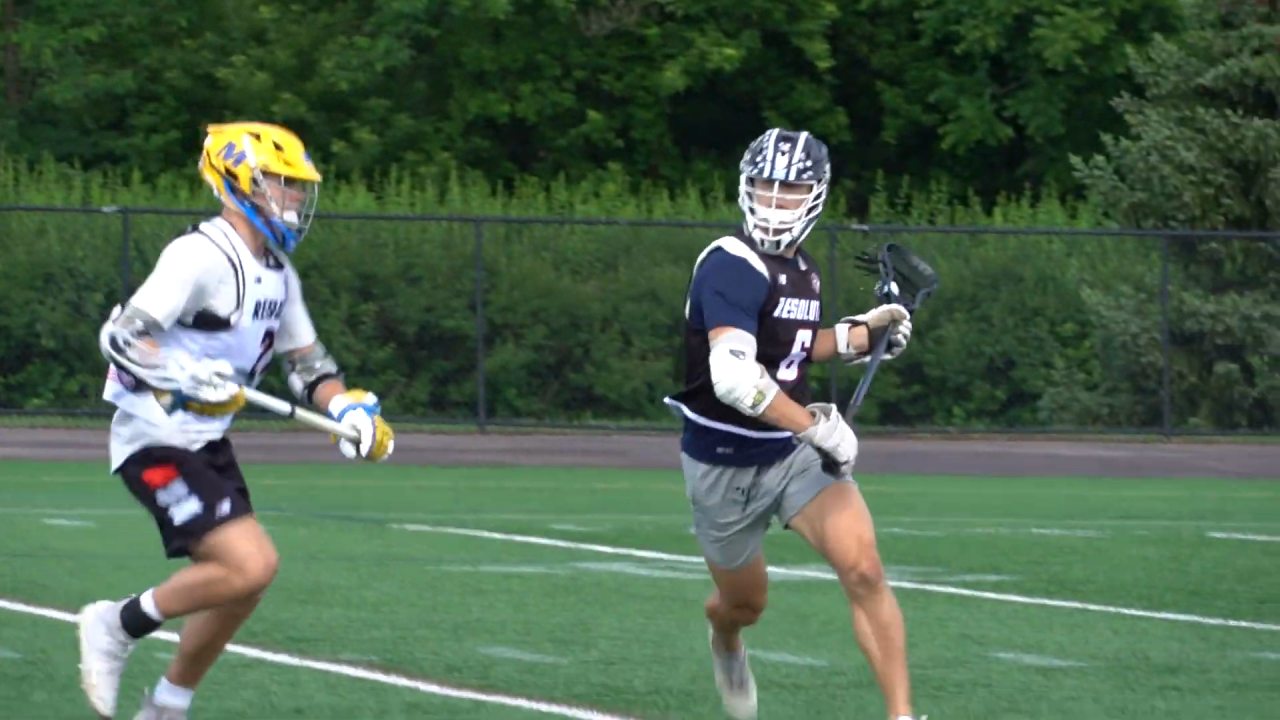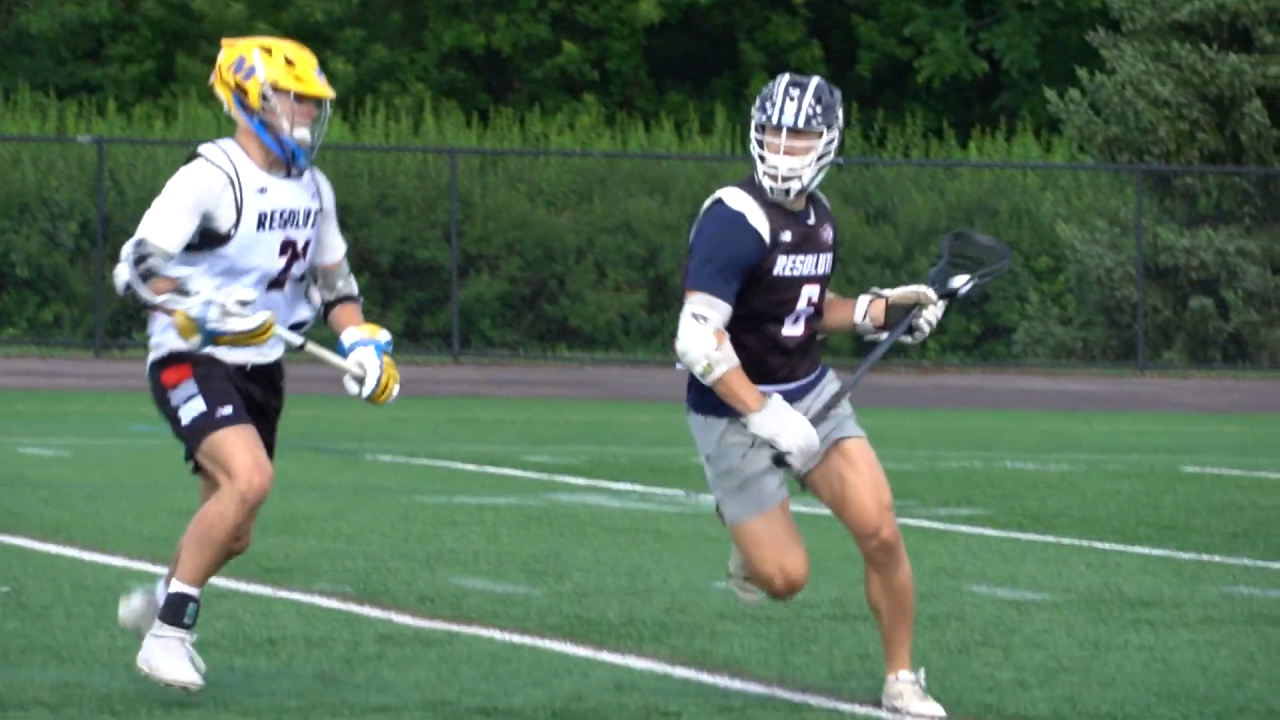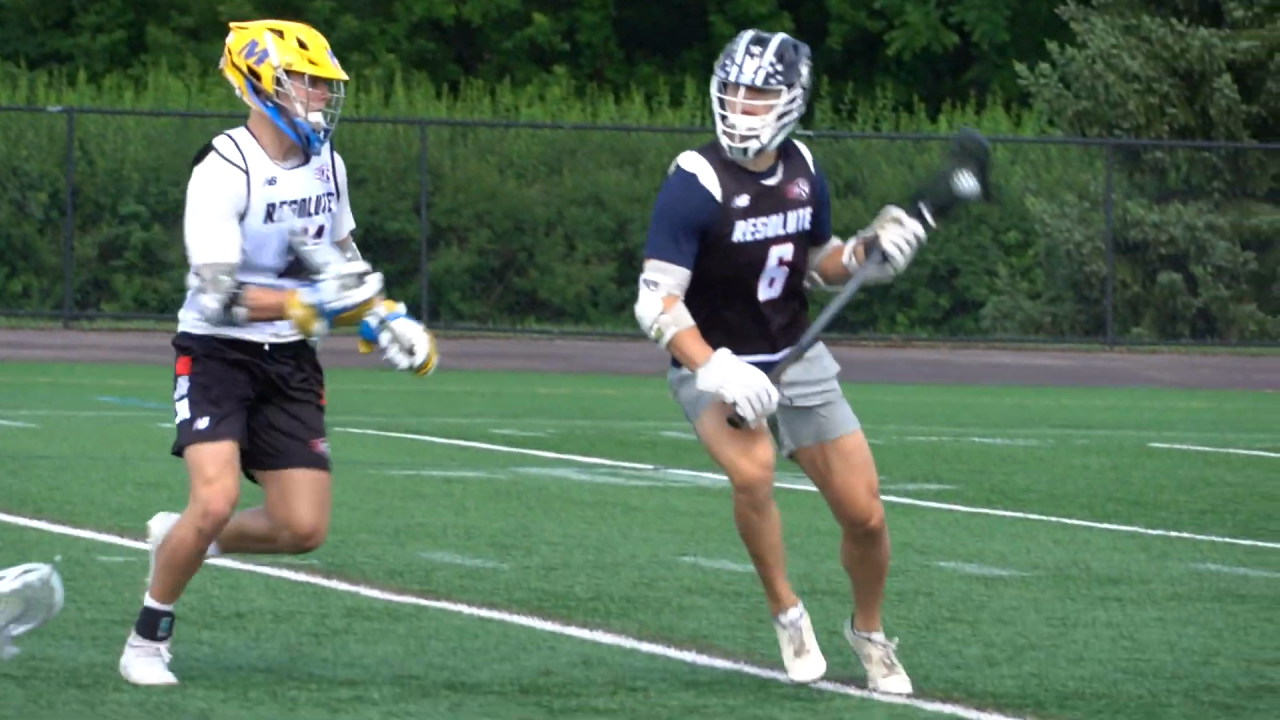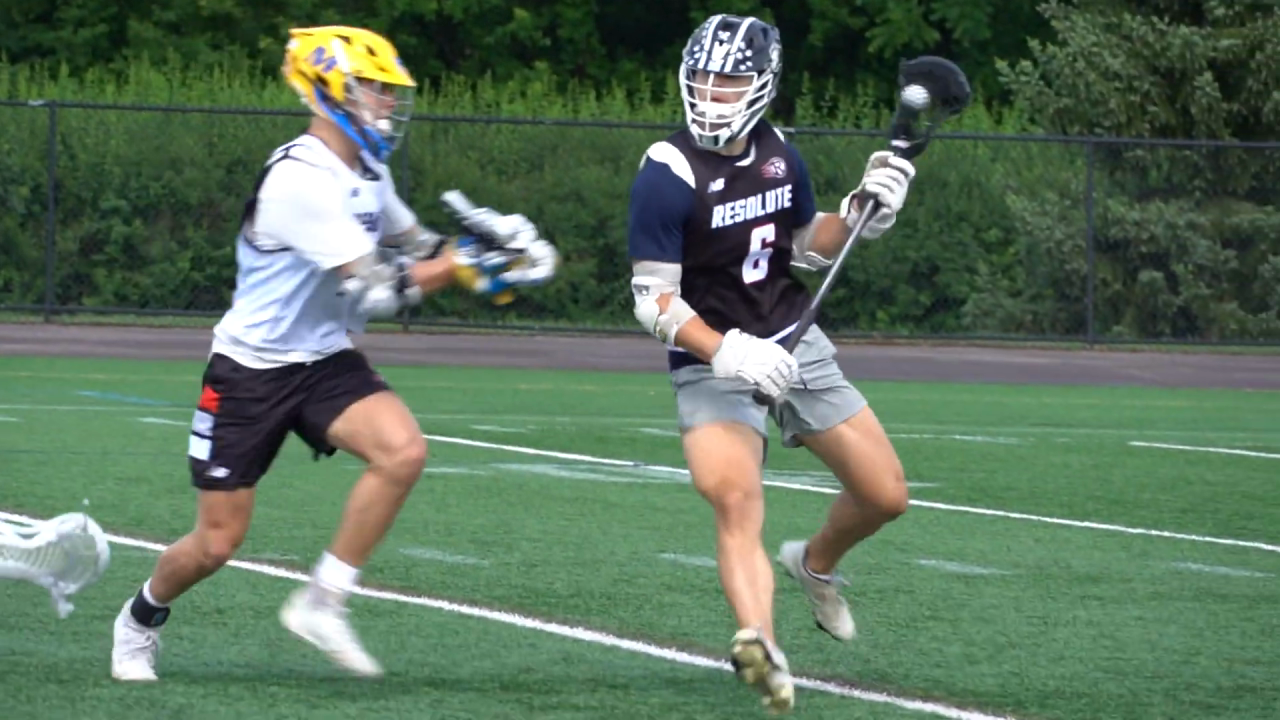
dt=0.2s
person 1, frame 1
left shoulder: (803, 265)
right shoulder: (730, 263)
right elbow: (733, 376)
left wrist: (865, 332)
right wrist: (818, 425)
left hip: (793, 451)
right hip: (724, 461)
left knee: (863, 569)
right knee: (744, 605)
right ankle: (725, 637)
person 1, frame 2
left shoulder: (818, 215)
right shoulder: (732, 217)
right elbow: (697, 339)
left wrist: (883, 309)
right wrist: (764, 413)
left hip: (806, 397)
right hip: (734, 414)
left knee: (880, 533)
right knee: (787, 578)
right ankle: (752, 544)
person 1, frame 3
left shoulder: (802, 169)
right shoulder: (695, 181)
right elbow: (656, 301)
left wrist: (870, 249)
right wrist: (714, 369)
left hip: (797, 361)
right hip: (712, 372)
left knee: (866, 518)
right knee: (752, 471)
left ankle: (869, 635)
right ankle: (786, 611)
person 1, frame 4
left shoulder: (779, 152)
right shoulder: (667, 172)
right elbow: (654, 299)
left wrist: (865, 206)
right wrist: (728, 354)
left hip: (795, 348)
right hip: (713, 366)
left knee: (886, 498)
right knee: (734, 498)
left ankle: (813, 563)
person 2, frame 1
left shoulder: (277, 272)
right shoulder: (201, 253)
left elbow: (309, 365)
right elbow: (121, 335)
left wrist: (354, 410)
right wrist: (179, 384)
left hip: (205, 444)
right hip: (158, 444)
left knee: (229, 592)
right knee: (252, 568)
right ankle: (118, 623)
person 2, frame 2
left shoulder: (311, 185)
right shoulder: (208, 176)
left elbow: (334, 282)
right elbow: (135, 268)
left wrist: (364, 344)
right wrist: (195, 312)
left hip: (260, 369)
right hip: (192, 360)
left knee: (230, 533)
right knee: (247, 484)
left ankle: (152, 609)
right ankle: (169, 636)
person 2, frame 3
left shoulder: (326, 164)
right shoulder: (221, 171)
left elbow: (343, 256)
right elbow: (215, 296)
left wrist: (388, 320)
right wrist: (307, 305)
left hip: (291, 358)
right hip: (216, 349)
left knee: (303, 530)
right knee: (214, 503)
left ankle: (181, 539)
right ankle: (146, 640)
person 2, frame 4
left shoulder: (369, 169)
right shoulder: (297, 180)
left elbow: (410, 243)
right elbow: (370, 288)
left wrist: (495, 252)
right wrist: (464, 266)
left hip: (328, 360)
right hip: (252, 370)
left knee: (404, 451)
right knee: (215, 543)
left ankle: (320, 602)
right ankle: (139, 625)
